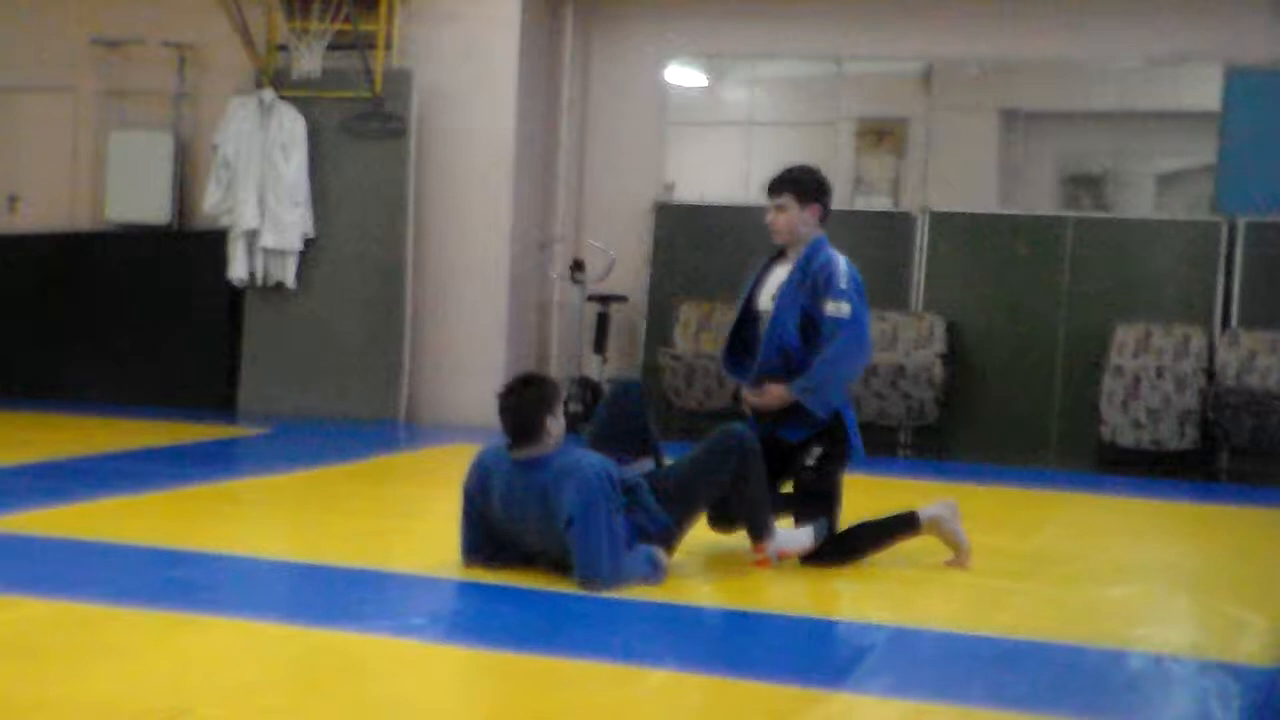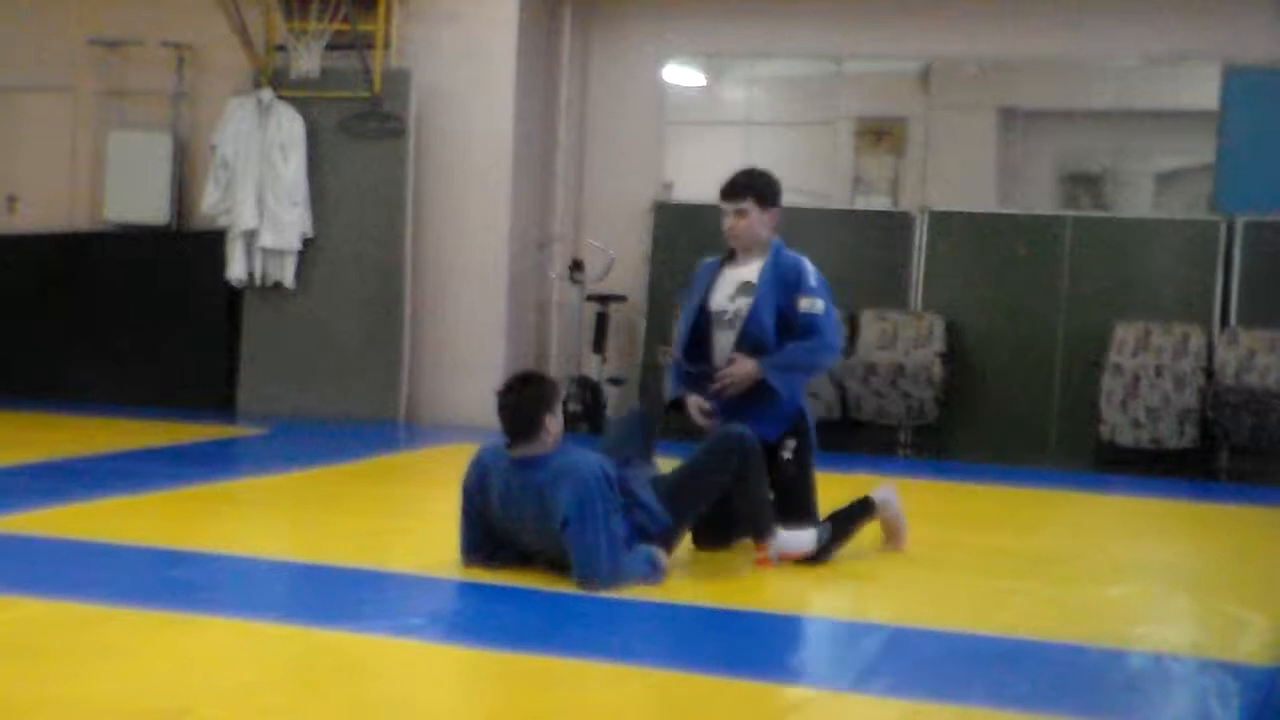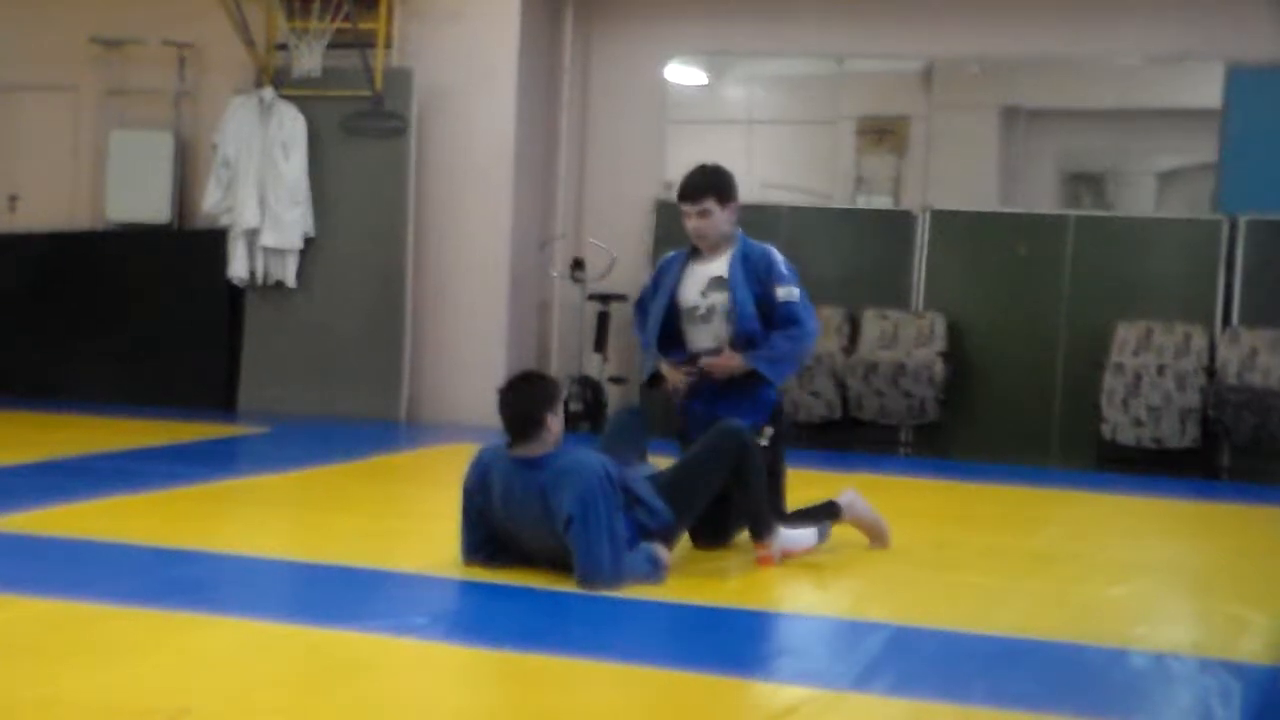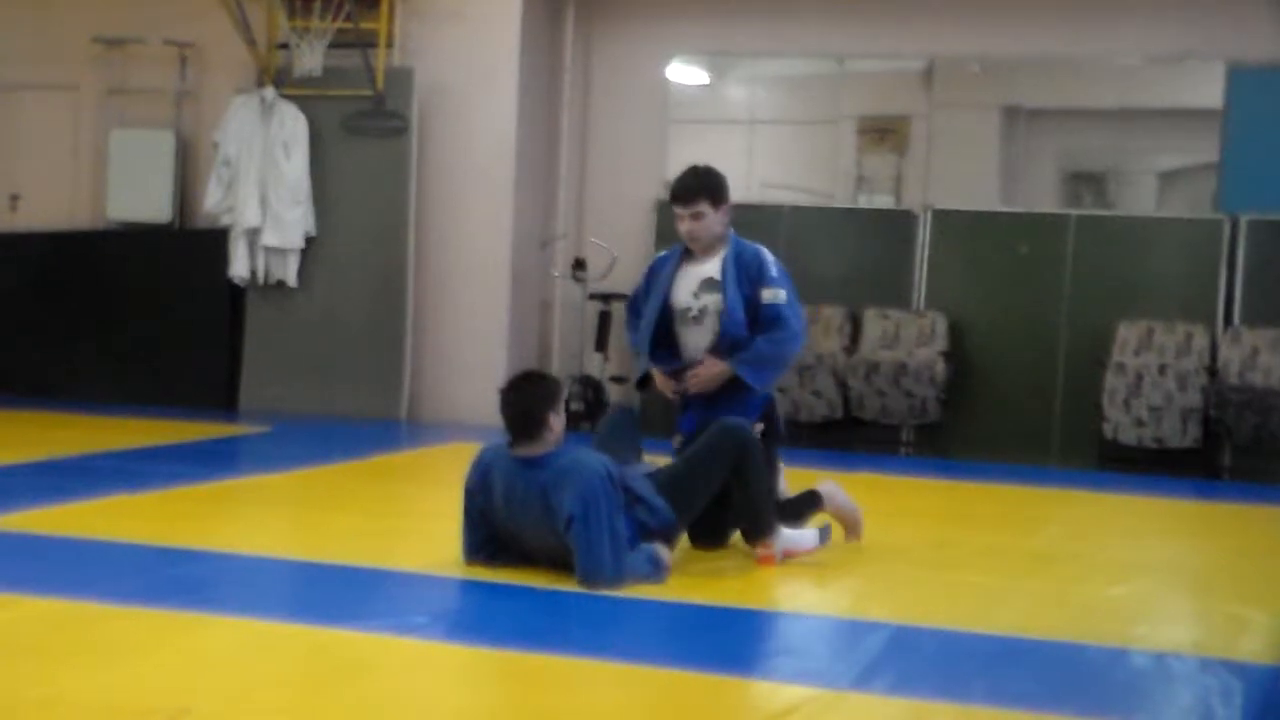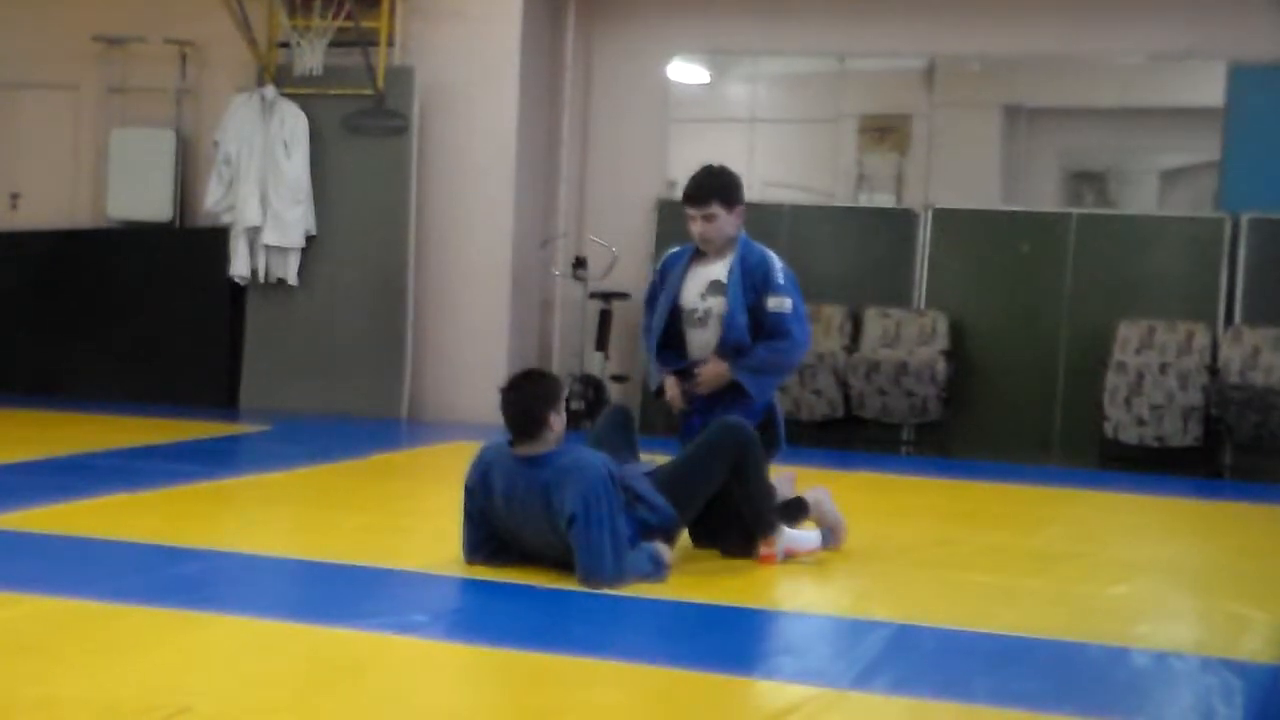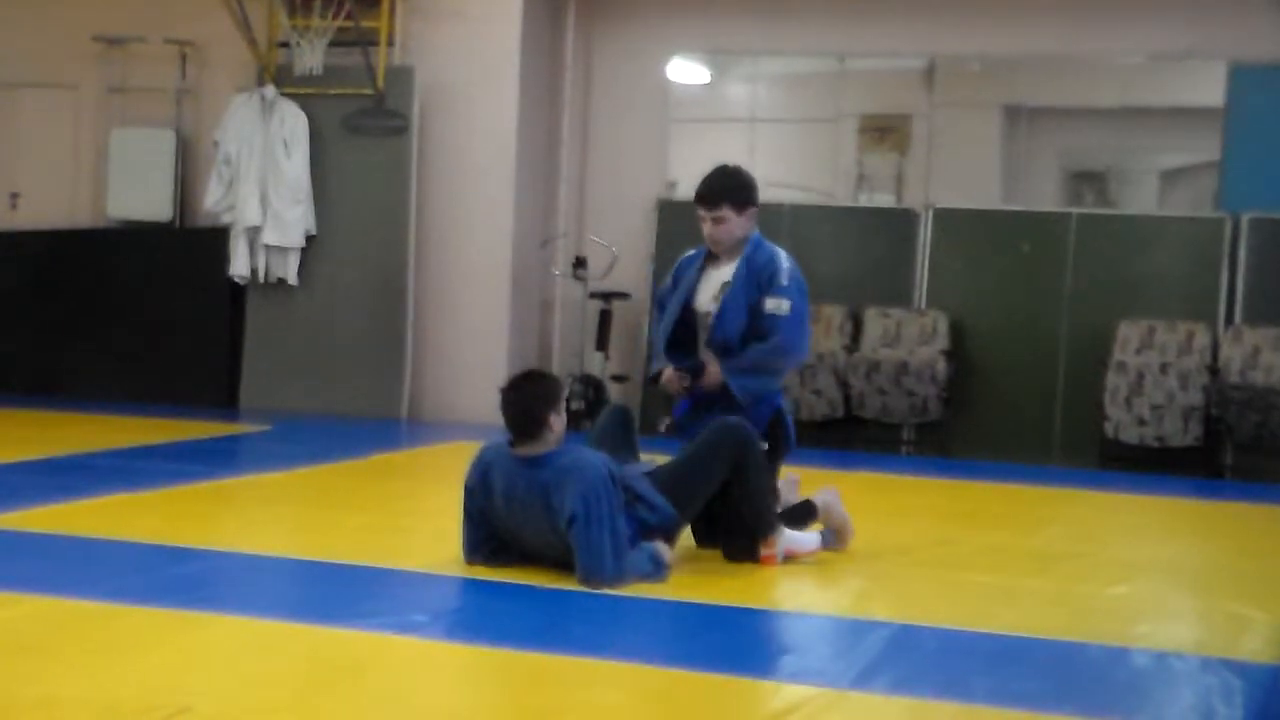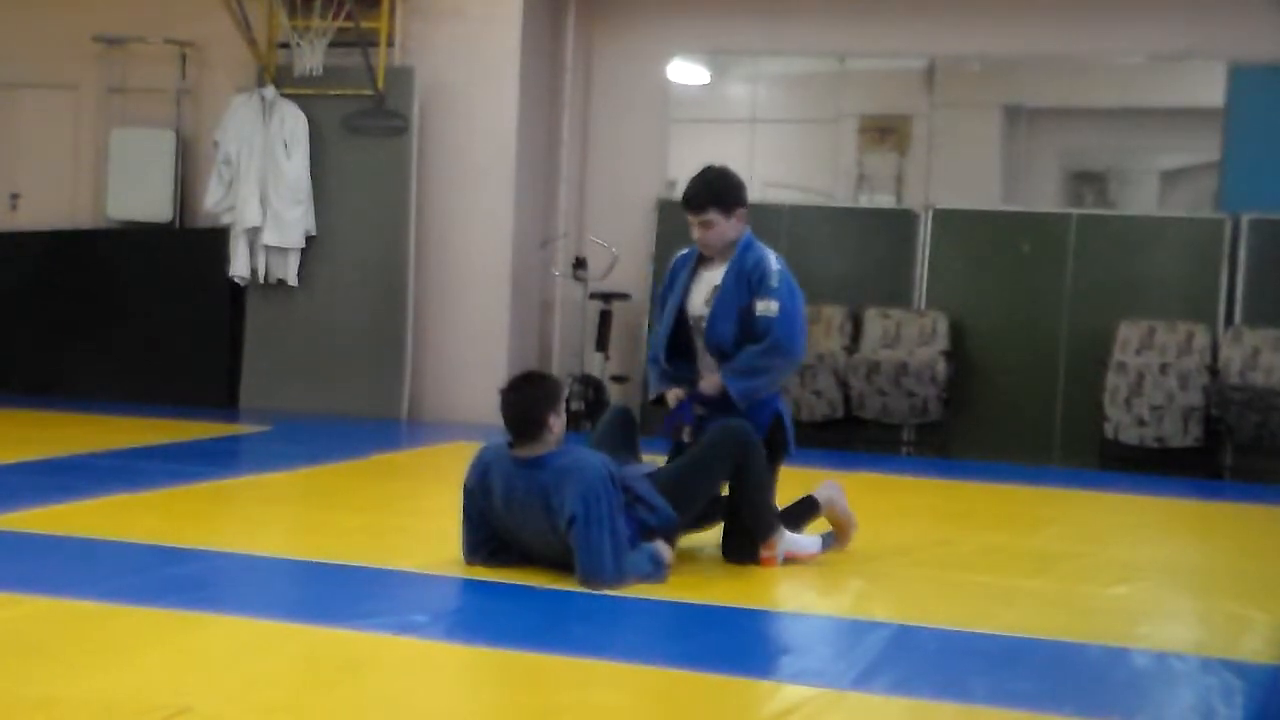
dt=0.3s
person 1, frame 1
left shoulder: (485, 465)
right shoulder: (581, 475)
left elbow: (477, 553)
right elbow: (600, 573)
left wrist: (543, 550)
right wrist: (651, 563)
right hip: (643, 524)
left knee: (628, 396)
right knee: (736, 441)
left ankle: (646, 471)
right ankle: (767, 541)
person 1, frame 2
left shoulder: (484, 464)
right shoulder: (578, 475)
left elbow: (478, 552)
right elbow: (600, 572)
left wrist: (539, 549)
right wrist: (651, 561)
right hip: (640, 527)
left knee: (637, 421)
right knee: (737, 442)
right ankle: (770, 541)
person 1, frame 3
left shoulder: (485, 465)
right shoulder: (582, 475)
left elbow: (478, 553)
right elbow: (602, 572)
left wrist: (540, 549)
right wrist: (651, 561)
right hip: (640, 526)
left knee: (631, 418)
right knee: (735, 436)
right ankle: (770, 540)
person 1, frame 4
left shoulder: (485, 465)
right shoulder: (583, 473)
left elbow: (478, 551)
right elbow: (602, 572)
left wrist: (537, 546)
right wrist: (651, 560)
right hip: (643, 523)
left knee: (624, 416)
right knee: (734, 435)
right ankle: (771, 539)
person 1, frame 5
left shoulder: (486, 464)
right shoulder: (584, 473)
left elbow: (479, 551)
right elbow: (605, 570)
left wrist: (542, 548)
right wrist: (654, 559)
left hip: (584, 515)
right hip: (643, 524)
left knee: (617, 415)
right knee: (734, 434)
right ankle: (774, 538)
person 1, frame 6
left shoulder: (486, 464)
right shoulder: (584, 474)
left elbow: (479, 551)
right elbow: (604, 572)
left wrist: (545, 547)
right wrist: (655, 558)
right hip: (641, 523)
left knee: (618, 414)
right knee: (734, 435)
right ankle: (772, 539)
person 1, frame 7
left shoulder: (485, 465)
right shoulder: (584, 474)
left elbow: (479, 552)
right elbow: (603, 572)
left wrist: (541, 548)
right wrist: (655, 558)
left hip: (585, 519)
right hip: (640, 525)
left knee: (620, 417)
right knee: (736, 437)
right ankle: (771, 542)
person 2, frame 1
left shoulder: (832, 270)
right shoulder: (774, 266)
left elbow: (849, 350)
right elbow: (750, 337)
left wrist: (791, 393)
right wrist: (748, 384)
left hip: (815, 423)
right hip: (772, 420)
left knee: (820, 551)
right knee: (723, 515)
left ankle: (927, 520)
right ankle: (815, 503)
person 2, frame 2
left shoulder: (795, 271)
right shoulder: (710, 272)
left elbow: (825, 344)
right elbow: (685, 341)
left wrist: (761, 368)
right wrist: (687, 393)
left hip: (777, 420)
right hip: (722, 420)
right knee: (710, 537)
person 2, frame 3
left shoulder: (763, 260)
right shoulder: (671, 267)
left elbow: (802, 330)
right elbow: (645, 318)
left wrist: (746, 362)
right wrist: (661, 363)
left hip: (753, 410)
right hip: (698, 412)
right knee: (707, 536)
left ankle: (843, 508)
right ankle: (747, 507)
person 2, frame 4
left shoulder: (755, 260)
right shoulder: (663, 266)
left elbow: (788, 333)
right elbow: (638, 319)
left wrist: (728, 368)
right wrist: (652, 366)
left hip: (747, 408)
right hip: (694, 411)
right knee: (706, 535)
left ankle: (824, 498)
person 2, frame 5
left shoulder: (764, 268)
right shoulder: (674, 265)
left elbow: (792, 343)
right elbow: (654, 326)
left wrist: (730, 372)
right wrist: (665, 377)
left hip: (746, 415)
right hip: (696, 413)
person 2, frame 6
left shoulder: (774, 266)
right shoulder: (691, 264)
left elbow: (787, 345)
right elbow: (663, 318)
left wrist: (727, 373)
right wrist: (666, 366)
left hip: (753, 414)
right hip: (702, 411)
right knee: (708, 531)
left ankle: (817, 509)
person 2, frame 7
left shoulder: (764, 268)
right shoulder: (683, 265)
left elbow: (784, 346)
right elbow: (664, 330)
left wrist: (726, 379)
right wrist: (666, 384)
left hip: (752, 415)
right hip: (700, 413)
left knee: (746, 545)
left ankle: (816, 507)
